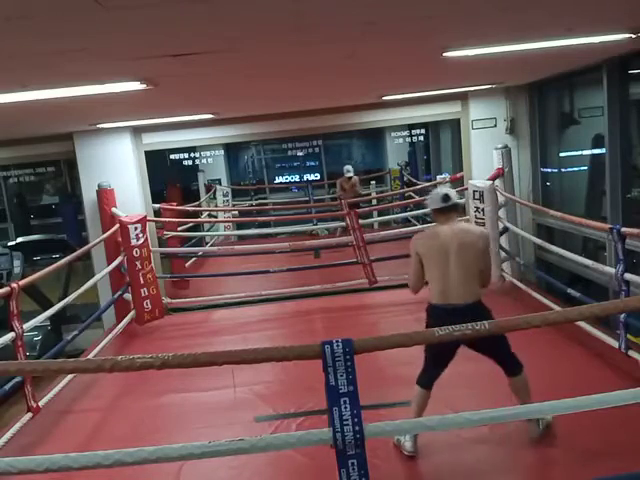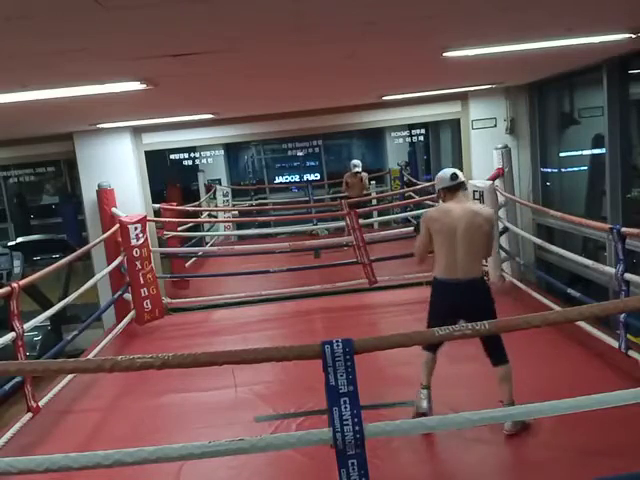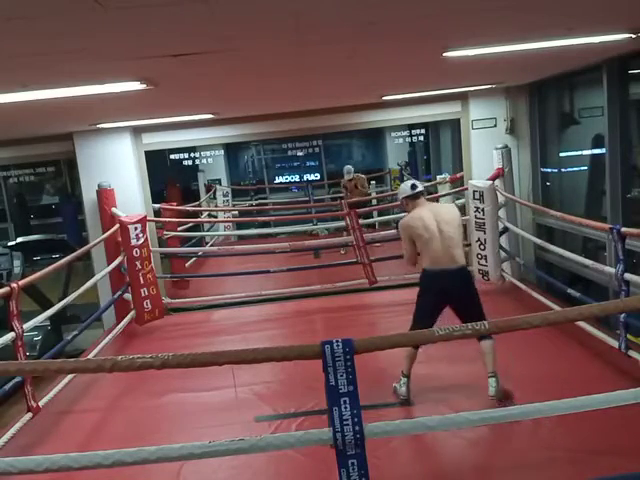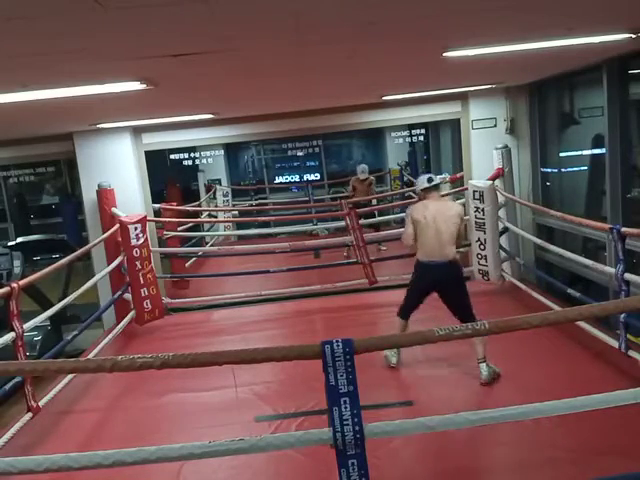
dt=0.4s
person 1, frame 1
left shoulder: (419, 240)
right shoulder: (479, 234)
left elbow: (414, 286)
right elbow: (485, 281)
left hip: (439, 315)
right hip: (473, 313)
left knee: (428, 374)
right knee: (511, 364)
left ankle: (409, 437)
right ankle: (534, 421)
person 1, frame 2
left shoulder: (431, 216)
right shoulder: (486, 214)
left elbow: (420, 257)
right elbow: (488, 252)
left wrist: (422, 239)
left hip: (444, 289)
right hip: (476, 288)
left knee: (431, 343)
right knee: (496, 351)
left ankle: (424, 398)
person 1, frame 3
left shoulder: (407, 222)
right shoulder: (452, 209)
left elbow: (410, 260)
left hip: (431, 280)
right hip: (460, 276)
left knee: (418, 331)
left ankle: (404, 384)
right ankle: (493, 382)
person 1, frame 4
left shoulder: (414, 210)
right shoulder: (457, 209)
left elbow: (409, 243)
right elbow: (459, 239)
left hip: (424, 269)
right hip: (450, 268)
left knee: (406, 310)
right knee: (468, 318)
left ankle: (394, 352)
right ankle: (484, 368)
